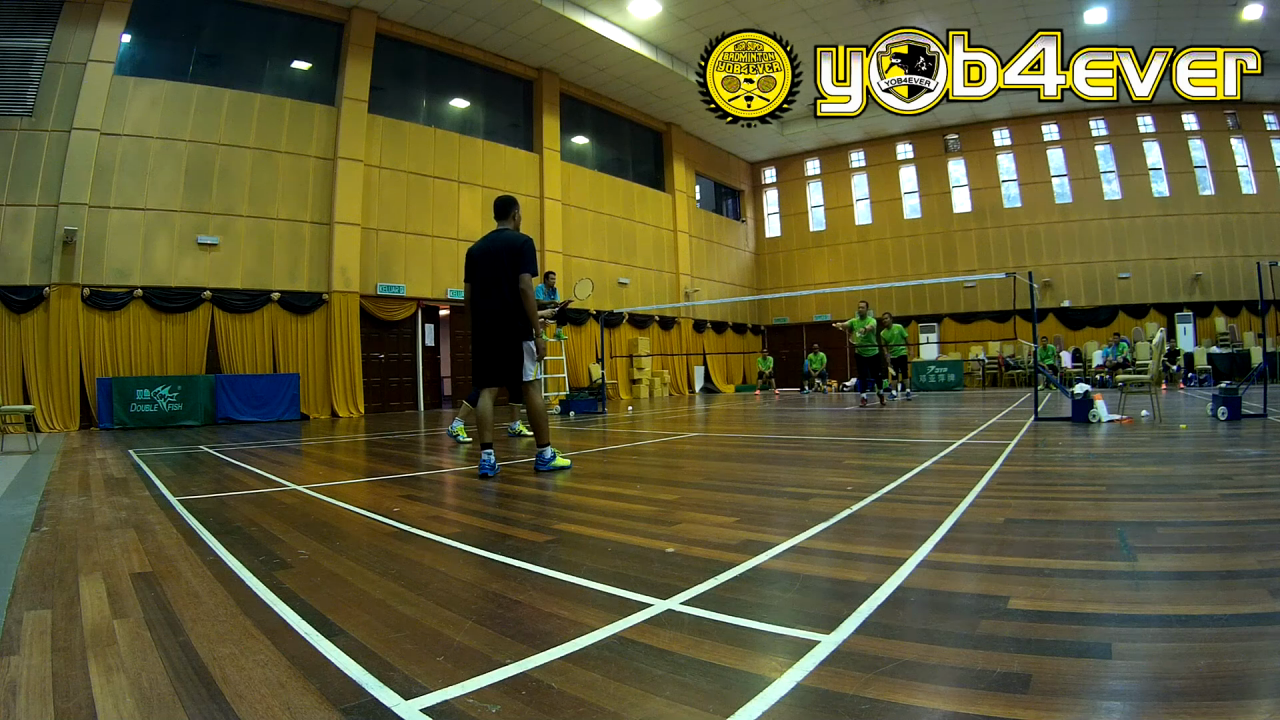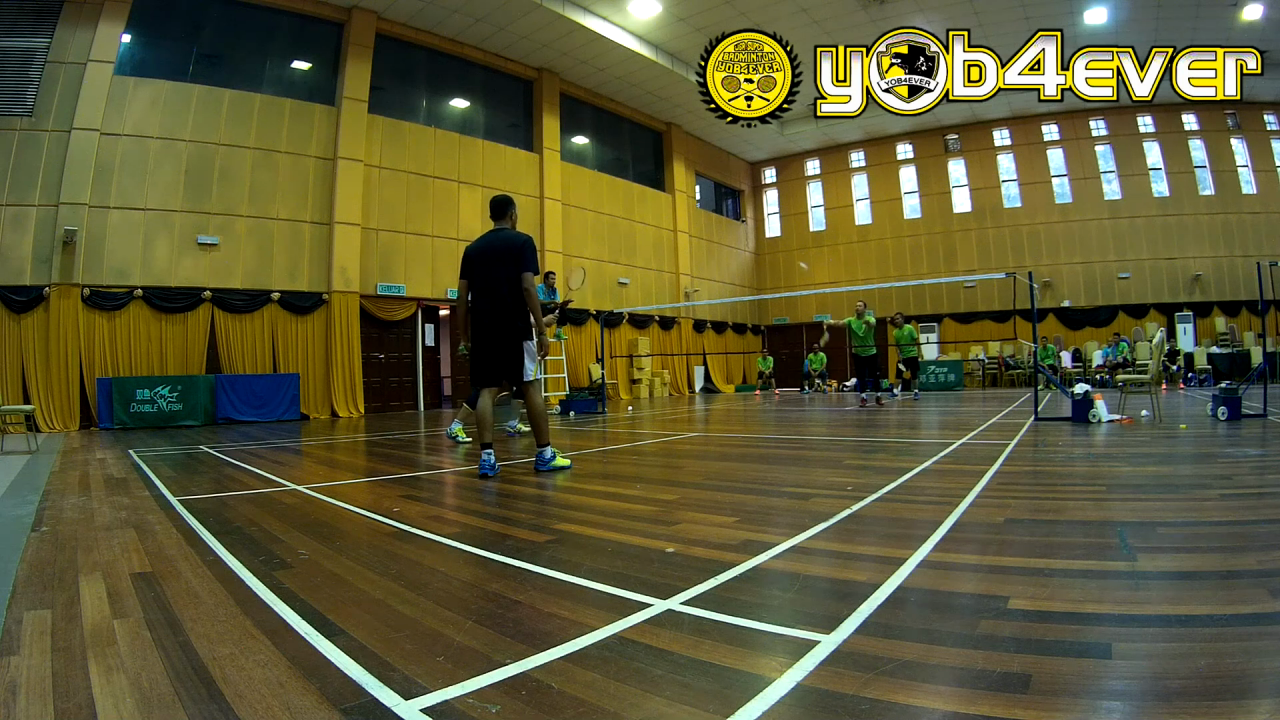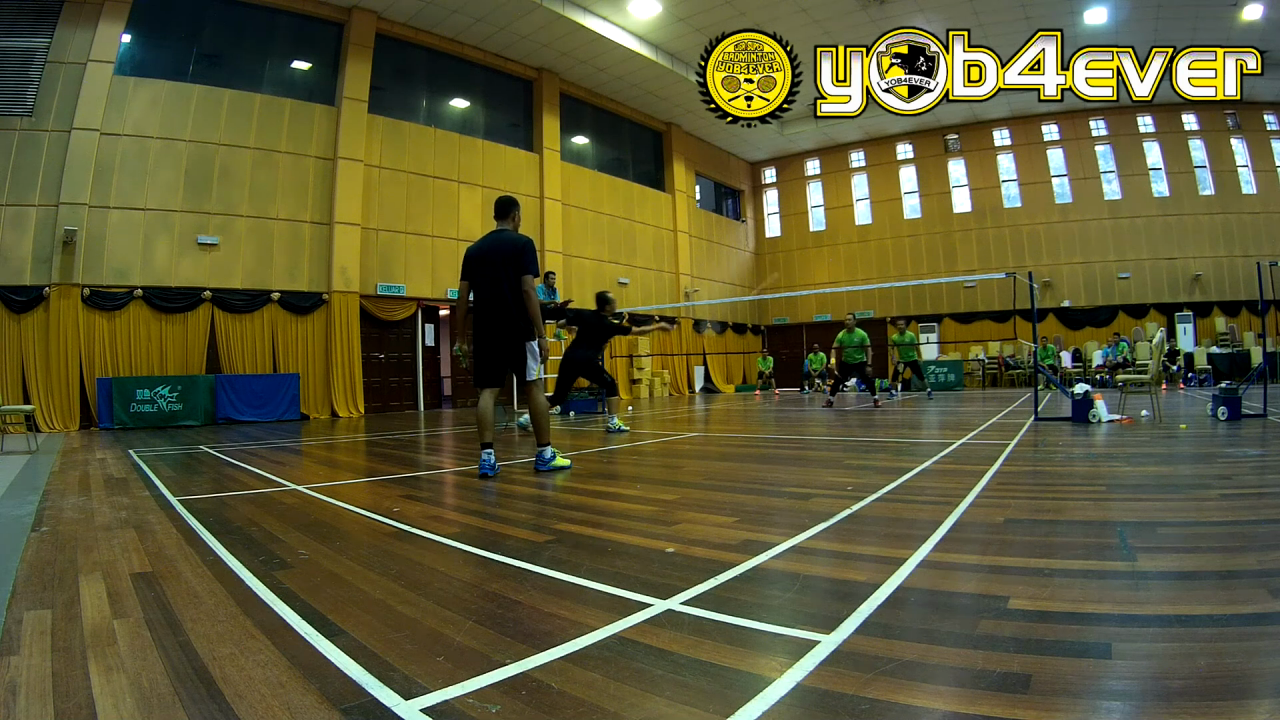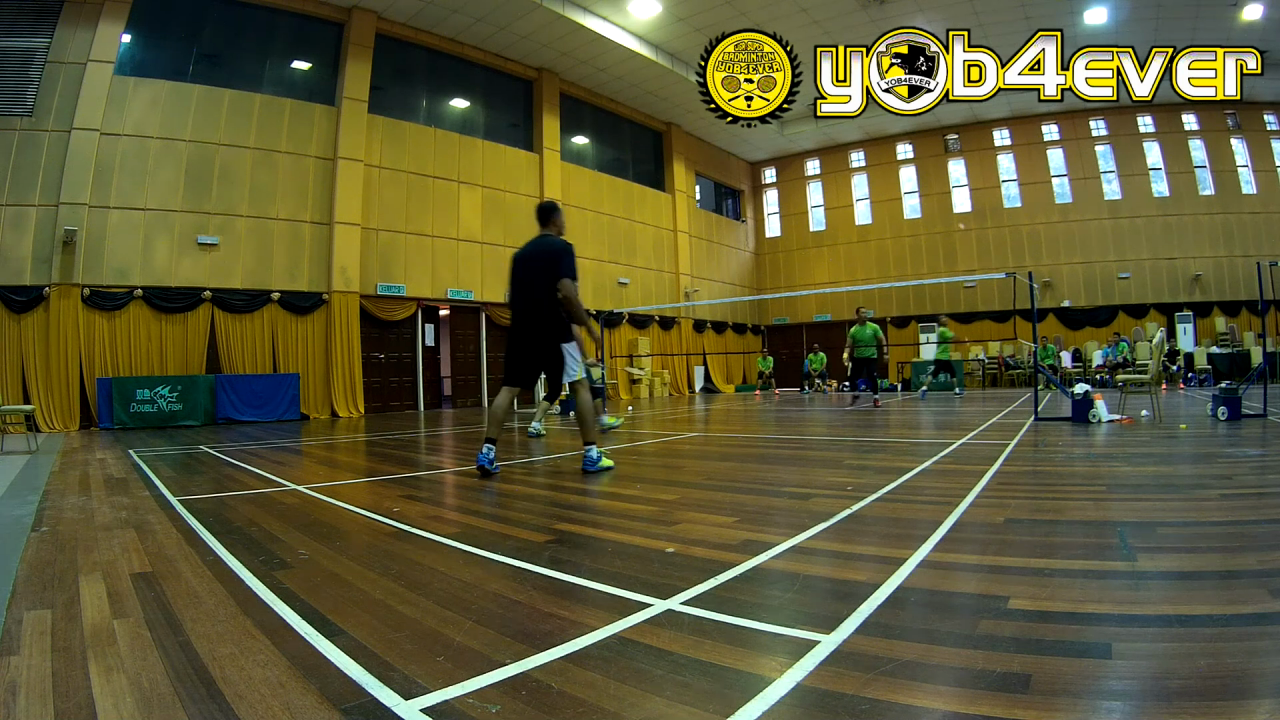
dt=0.7s
person 1, frame 1
left shoulder: (475, 249)
right shoulder: (522, 242)
left elbow: (469, 296)
right elbow: (525, 288)
right wrist: (538, 333)
left hip: (484, 332)
right hip: (515, 329)
left knee: (487, 391)
right knee: (531, 388)
left ankle: (487, 458)
right ankle: (545, 455)
person 1, frame 2
left shoulder: (472, 248)
right shoulder: (522, 242)
left elbow: (462, 296)
right elbow: (528, 288)
left wrist: (465, 337)
right wrist: (541, 331)
left hip: (483, 331)
right hip: (515, 329)
left knee: (487, 391)
right knee: (531, 388)
left ankle: (487, 457)
right ankle: (544, 455)
person 1, frame 3
left shoulder: (473, 250)
right shoulder: (522, 243)
left elbow: (463, 298)
right elbow: (528, 290)
left wrist: (461, 339)
right wrist: (541, 334)
left hip: (485, 332)
right hip: (517, 330)
left knee: (488, 391)
right knee: (535, 388)
left ankle: (487, 457)
right ankle: (545, 455)
person 1, frame 4
left shoulder: (520, 253)
right shoulder: (561, 247)
left elbow: (513, 298)
right elbow: (567, 293)
right wrist: (589, 326)
left hip: (521, 330)
right hip: (553, 329)
left knee: (509, 389)
right knee: (580, 386)
left ankle: (488, 452)
right ankle: (591, 454)
